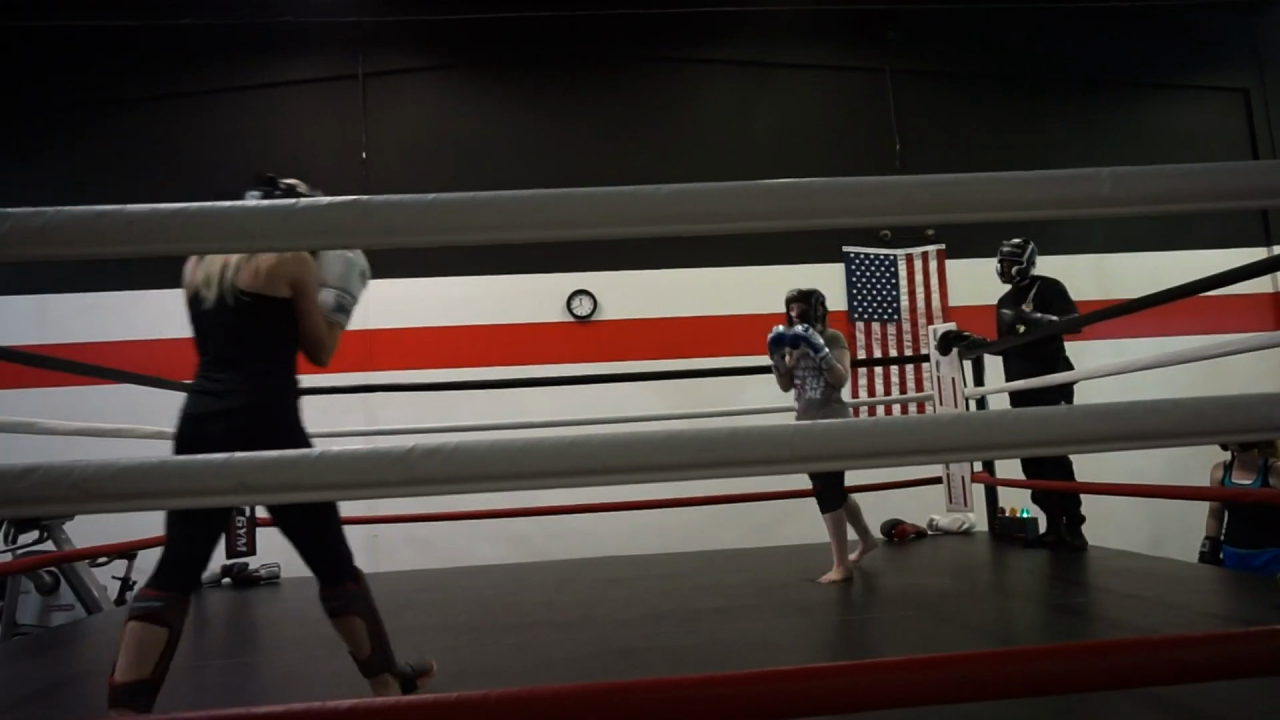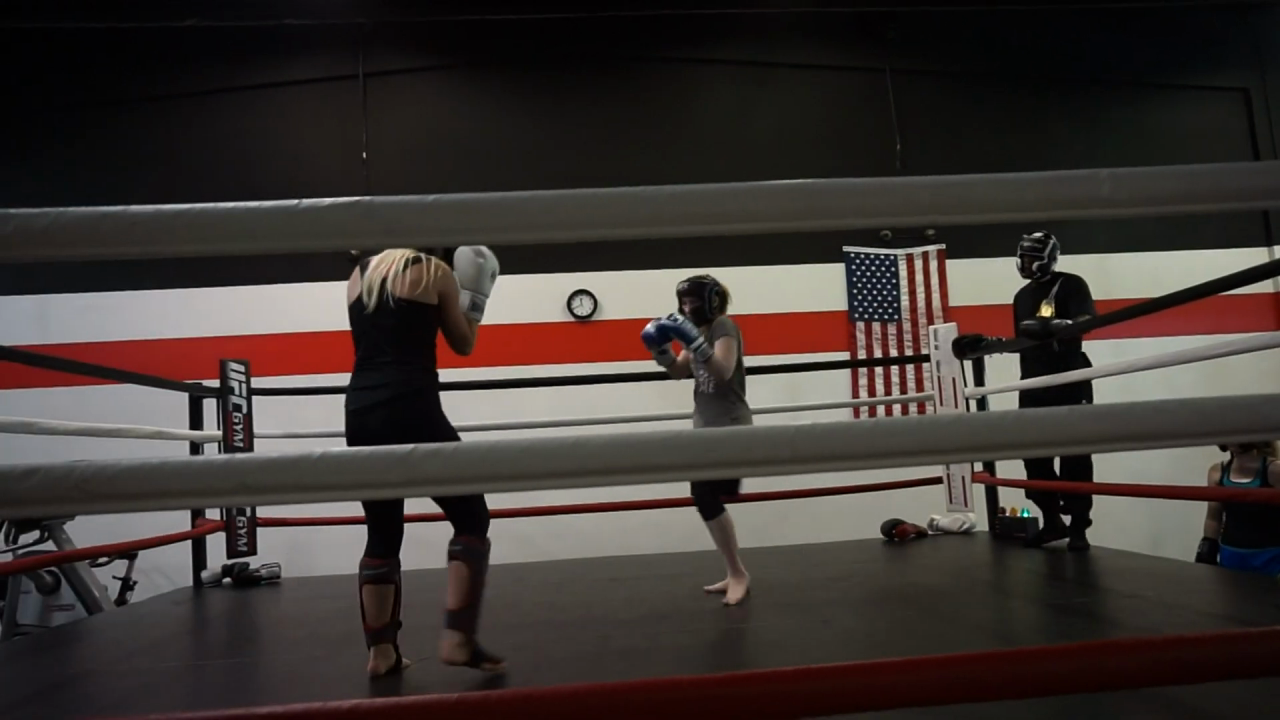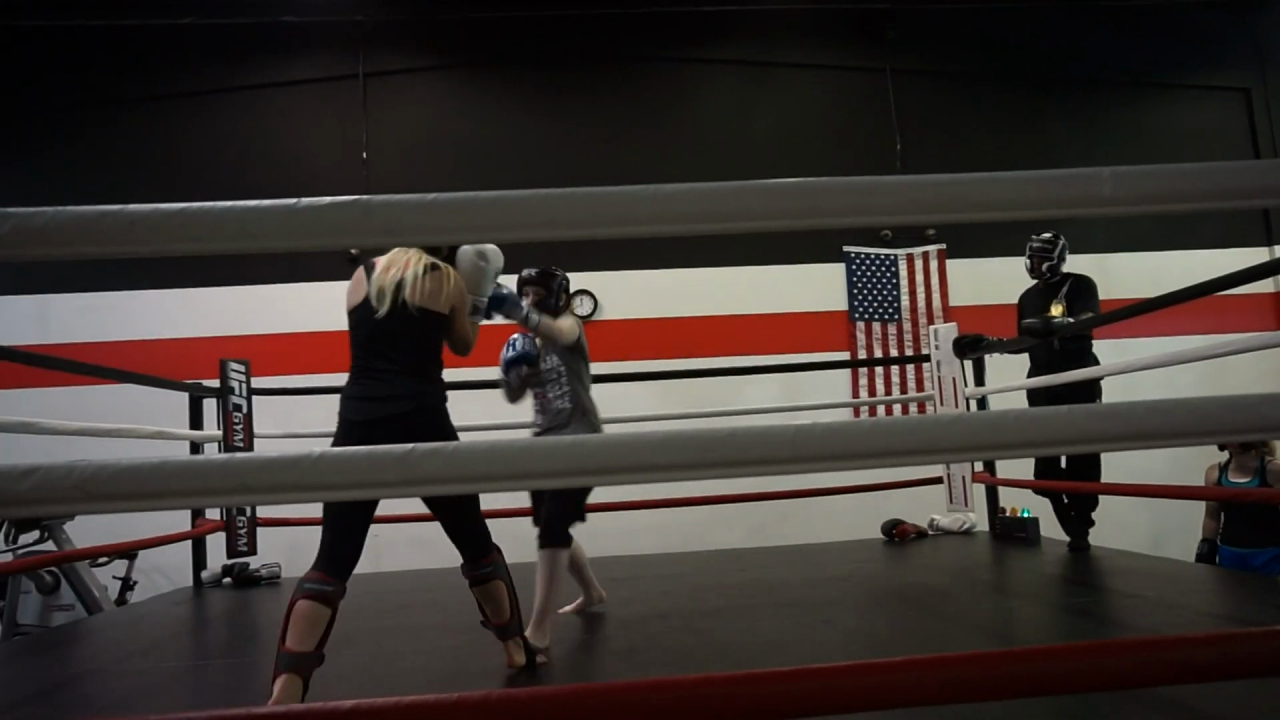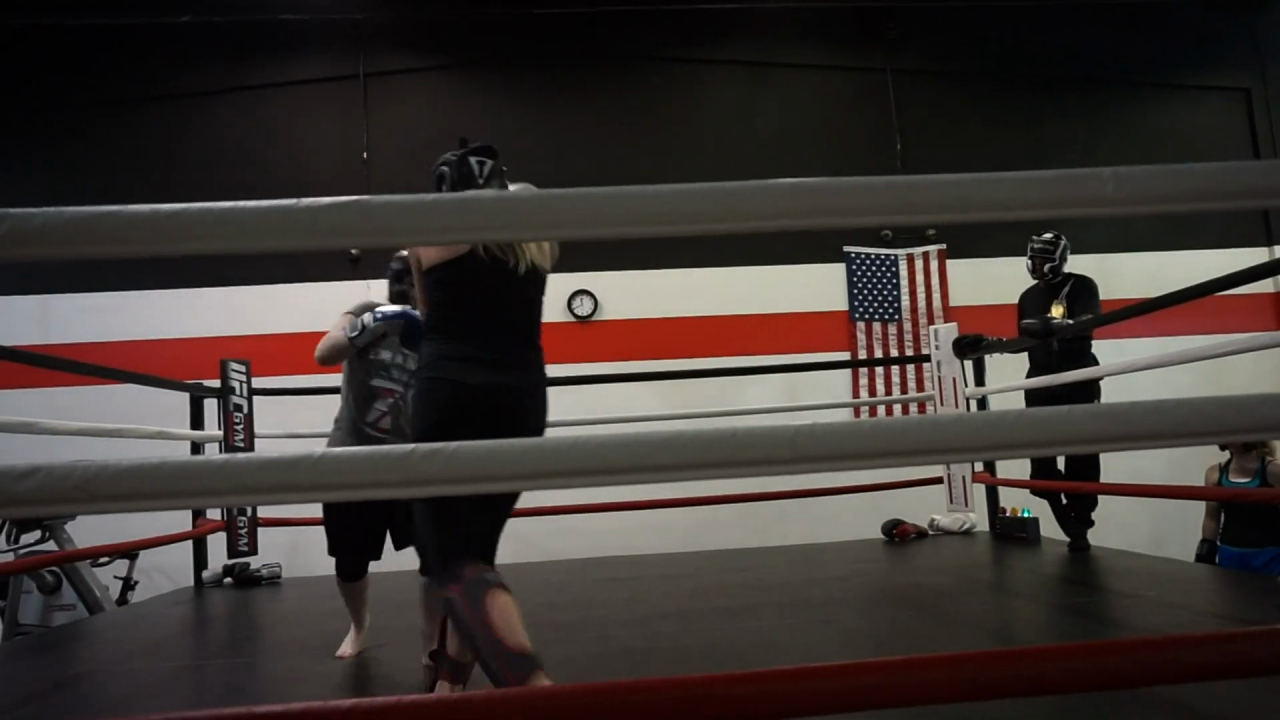
dt=0.7s
person 1, frame 1
left shoulder: (198, 263)
right shoulder: (294, 262)
right elbow: (320, 352)
right wrist: (337, 301)
left hip: (201, 425)
right hip: (268, 423)
left knee: (177, 571)
right knee: (332, 561)
person 1, frame 2
left shoulder: (360, 273)
right shoulder: (437, 272)
right elbow: (463, 344)
right wrist: (472, 301)
left hip: (361, 413)
right hip: (410, 409)
left knee: (382, 536)
right knee: (471, 521)
left ankle: (380, 651)
right ankle: (457, 639)
person 1, frame 3
left shoulder: (363, 275)
right shoulder: (450, 279)
right elbow: (461, 343)
right wrist: (476, 298)
left hip: (359, 422)
right hip: (421, 422)
left knee: (332, 561)
right knee: (475, 542)
left ankle: (286, 688)
right ankle: (515, 649)
person 1, frame 4
right shoulder: (538, 236)
left hip: (448, 395)
right hip: (521, 399)
left knee: (453, 563)
right knee: (475, 550)
left ankle: (534, 689)
right ankle: (447, 685)
person 2, frame 1
left shoulder: (833, 338)
right shoulder: (796, 343)
left elbow: (841, 380)
right elbow: (786, 385)
left wrist: (820, 349)
right wrist: (778, 356)
left hip: (832, 424)
right hip: (807, 425)
left knee: (826, 491)
right knee: (833, 489)
left ankle: (841, 565)
right ankle: (866, 539)
person 2, frame 2
left shoulder: (725, 327)
right shoulder: (700, 330)
left elbow: (722, 371)
right elbow: (682, 370)
left wrist: (693, 338)
right wrist: (661, 348)
left hip: (728, 425)
right hip: (707, 426)
left knee: (709, 498)
right knee: (705, 499)
left ankle: (737, 576)
right ankle: (736, 574)
person 2, frame 3
left shoulder: (569, 331)
right shoulder: (530, 344)
left elbow: (555, 329)
right elbow: (513, 397)
left wrist: (511, 305)
right wrist: (512, 368)
left hip: (579, 441)
left knee: (551, 523)
right knee: (553, 525)
left ankle: (539, 626)
right ankle: (591, 592)
person 2, frame 4
left shoulder: (428, 332)
right shoulder: (367, 314)
right elbow: (324, 356)
right wrist: (373, 324)
right knee: (352, 560)
right ankle: (359, 625)
person 3, frame 1
left shoulder: (1048, 288)
right shoulder: (1005, 301)
left wrist: (1033, 318)
right wrist: (969, 341)
left hip: (1051, 383)
right hip: (1021, 388)
left knee: (1054, 456)
right knee: (1032, 458)
left ankle: (1073, 526)
right ankle: (1054, 525)
person 3, frame 2
left shoulder: (1071, 285)
right shoulder: (1022, 296)
left elbow: (1086, 322)
left wrist: (1050, 325)
left hip: (1070, 382)
right hip: (1034, 385)
left knee: (1074, 457)
right knee: (1034, 456)
left ankle: (1078, 528)
right ankle: (1052, 521)
person 3, frame 3
left shoulder: (1080, 285)
right shoulder: (1028, 297)
left elbow: (1087, 320)
left wrist: (1052, 324)
left hip: (1079, 381)
right hip: (1043, 384)
left knee: (1082, 457)
right knee: (1045, 459)
left ankle: (1080, 526)
right ankle: (1070, 521)
person 3, frame 4
left shoulder: (1081, 286)
right shoulder: (1028, 297)
left elbow: (1088, 323)
left wrist: (1052, 324)
left hip: (1078, 381)
right hip: (1041, 384)
left knee: (1080, 457)
right knee: (1040, 455)
left ankle: (1079, 525)
right ankle: (1070, 522)
